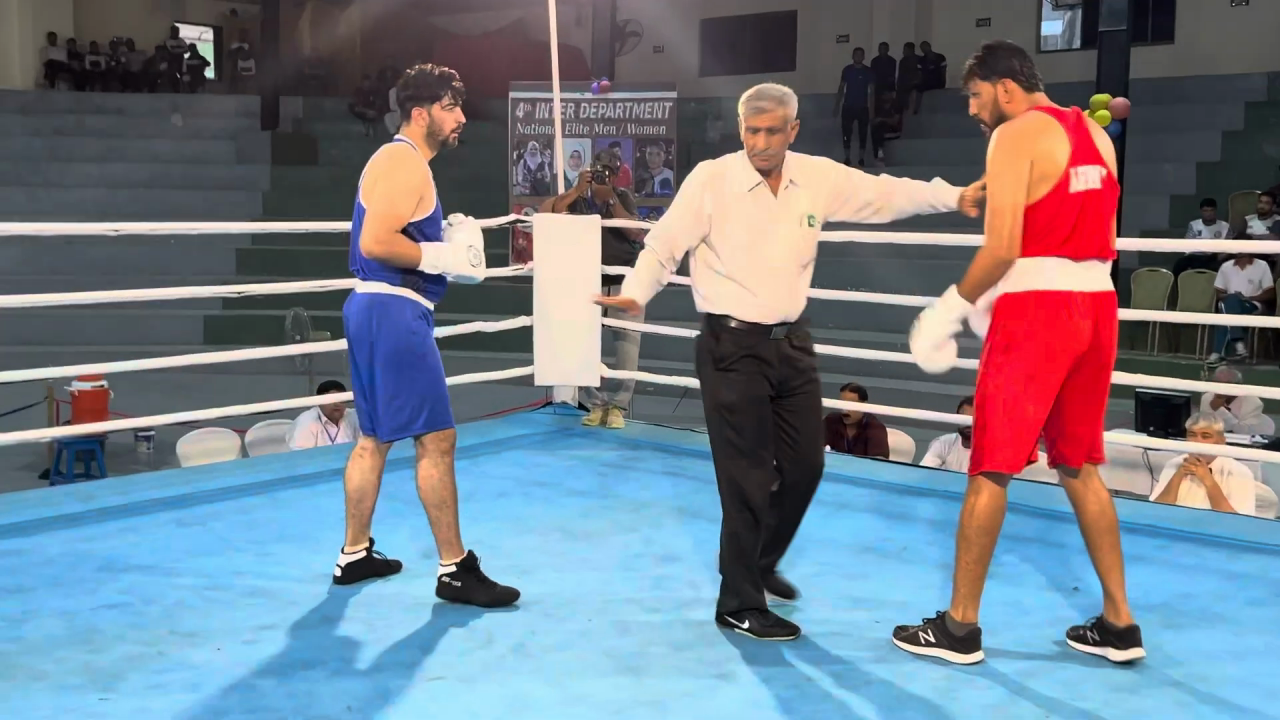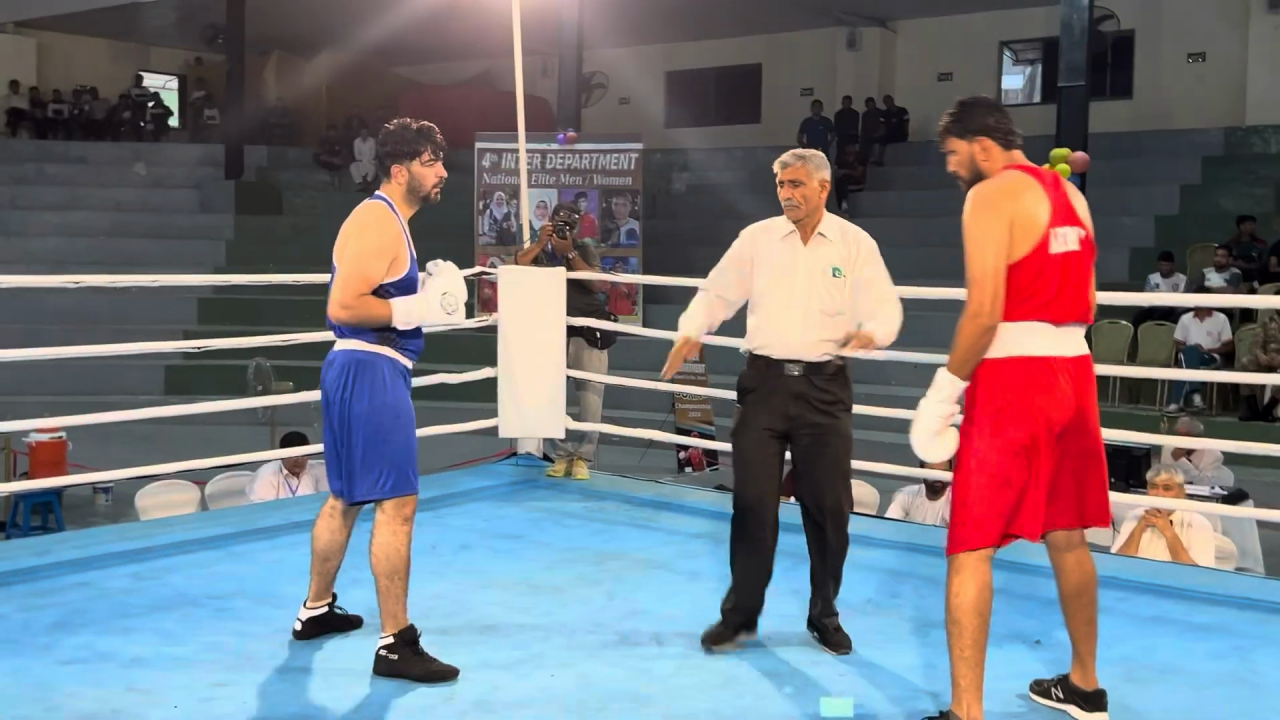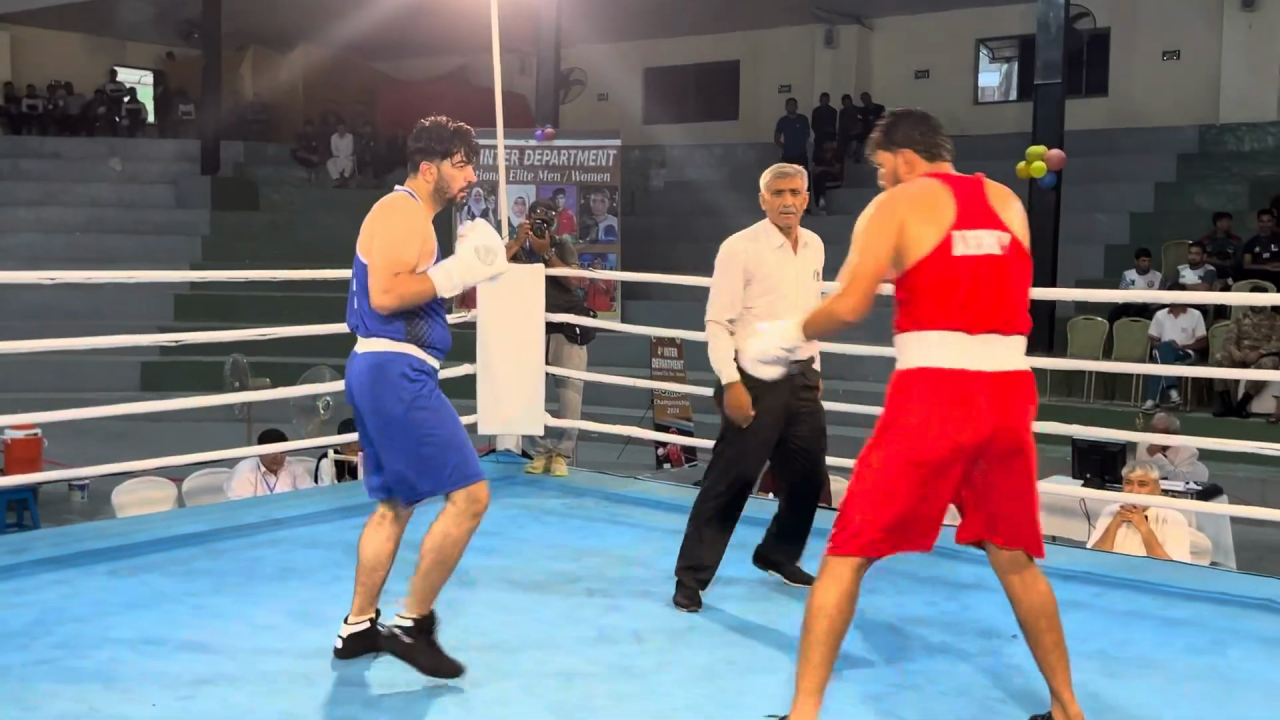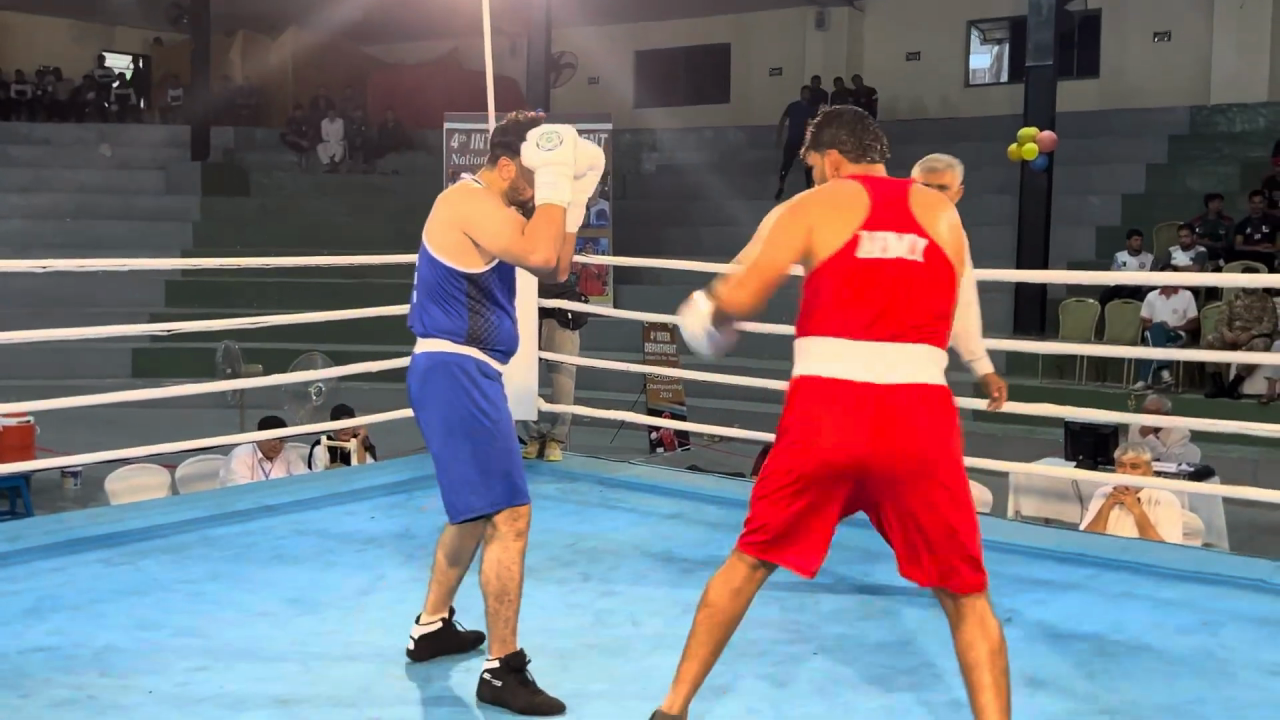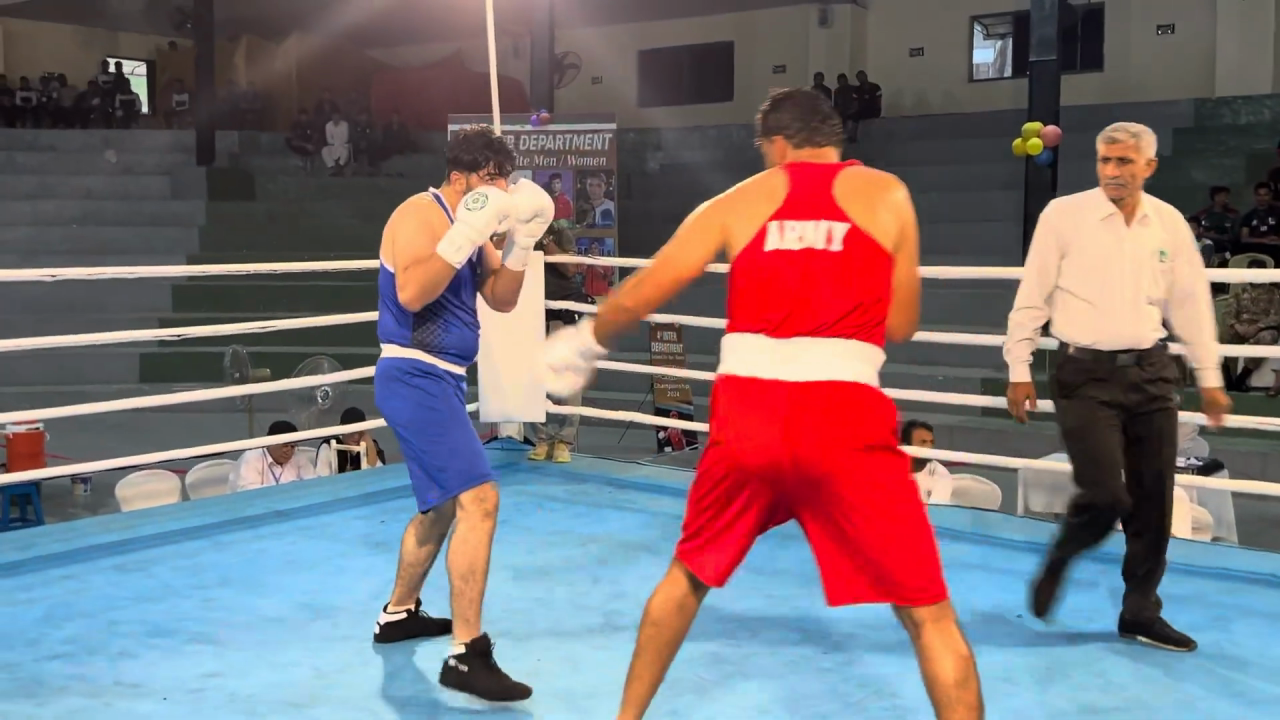
dt=0.7s
person 1, frame 1
left shoulder: (1014, 136)
right shoulder: (1095, 134)
left elbow: (1002, 246)
right elbow: (1103, 237)
left wrist: (950, 305)
left hip: (1035, 312)
right hip: (1095, 308)
left knee: (990, 471)
right knee: (1080, 468)
left ankle: (961, 624)
right ankle: (1118, 623)
person 1, frame 2
left shoulder: (991, 197)
right shoulder: (1070, 195)
left elbow: (984, 313)
right elbow: (1086, 305)
left wrist: (944, 390)
left hip: (1013, 381)
right hip: (1073, 375)
left knee: (971, 549)
right knee: (1067, 536)
person 1, frame 3
left shoulder: (897, 205)
right shoulder: (1006, 201)
left elbow: (846, 308)
left wrist: (788, 335)
left hip: (932, 396)
right hip: (1007, 393)
left knee: (847, 554)
right knee: (1015, 556)
person 1, frame 4
left shoulder: (812, 207)
right shoulder: (940, 208)
left elbow: (733, 300)
left wrist: (708, 316)
left hip: (826, 413)
right hip: (917, 417)
left knee: (750, 560)
right knee: (964, 594)
person 1, frame 5
left shoulder: (738, 201)
right shoulder: (886, 193)
left elbow: (641, 294)
right elbow: (901, 324)
left wrist: (583, 342)
left hip: (747, 416)
right hip: (843, 421)
left knee: (689, 573)
right knee: (929, 613)
person 2, frame 1
left shoulder: (399, 161)
right shoulder: (404, 162)
right elbow: (374, 243)
left wrist: (446, 239)
right wrist: (443, 258)
left hip: (375, 308)
right hip: (392, 311)
left knee: (374, 437)
right knee: (436, 439)
left ankle: (354, 554)
right ankle: (455, 569)
person 2, frame 2
left shoulder: (386, 220)
right shoulder: (378, 222)
right elbow: (343, 308)
left wrist: (424, 293)
right wrist: (415, 310)
left hip: (362, 369)
right hip: (371, 371)
left knee: (347, 496)
right knee: (397, 504)
left ankle: (315, 609)
right ankle: (395, 644)
person 2, frame 3
left shoulder: (408, 214)
right shoulder: (402, 211)
right elbow: (385, 296)
left wrist: (461, 266)
right wrist: (457, 271)
left hip: (385, 373)
right hip: (397, 374)
left knee: (396, 504)
right knee: (469, 494)
left ankle: (358, 627)
right ankle: (413, 623)
person 2, frame 4
left shoulder: (490, 208)
right shoulder: (471, 202)
left elbow: (552, 269)
right elbow: (541, 256)
left wrist: (573, 196)
right wrist: (553, 183)
left hip: (457, 373)
right hip: (455, 374)
left knee: (478, 507)
right knee: (510, 518)
left ankle: (432, 626)
right ankle: (502, 669)
person 2, frame 5
left shoulder: (469, 223)
right shoulder: (419, 215)
left elbow: (501, 300)
right elbow: (411, 295)
left wrist: (521, 240)
right wrist: (465, 235)
left hip: (440, 379)
right hip: (414, 378)
left knee: (441, 504)
right knee: (479, 499)
left ankle: (398, 613)
right ankle: (467, 652)
person 3, frame 1
left shoulder: (818, 177)
right shoulder: (711, 180)
left elbow: (880, 191)
right elbow: (660, 247)
left wrist: (951, 195)
right wrist: (634, 294)
left hip: (790, 341)
right hip: (731, 345)
left knee: (805, 464)
right knee: (748, 475)
left ankle: (762, 563)
right ankle: (739, 604)
person 3, frame 2
left shoulder: (854, 242)
right shoulder: (757, 238)
left elbow: (885, 305)
right elbow: (717, 295)
left wrist: (870, 332)
right wrist: (690, 332)
left hip: (824, 386)
right hip: (765, 383)
left knee: (828, 508)
right knee: (752, 501)
left ankle: (824, 614)
right ankle: (741, 612)
person 3, frame 3
left shoulder: (815, 246)
right shoulder: (739, 247)
right elbow: (717, 322)
right wrist: (731, 382)
left hip: (802, 379)
right hip: (756, 382)
left knee: (810, 481)
right knee: (728, 484)
left ankle: (777, 555)
right ankle: (691, 578)
person 3, frame 4
left shoulder: (954, 239)
right shoulder: (890, 235)
left elbow: (965, 308)
right elbow: (859, 304)
left wrist: (984, 368)
left hip: (927, 368)
right hip: (894, 365)
right knee: (927, 468)
right ankle: (944, 559)
person 3, frame 5
left shoulder: (1170, 223)
right shoulder: (1063, 214)
left elbow: (1192, 304)
right elbow: (1031, 300)
left wrist: (1209, 378)
right wrist: (1019, 370)
left hip: (1150, 371)
right hip: (1085, 374)
left knee: (1154, 501)
right knee: (1106, 497)
left ankle: (1140, 611)
right ankle: (1058, 560)
person 4, frame 1
left shoulder: (623, 198)
right shoulder: (579, 198)
left elbow: (637, 234)
right elbow: (546, 212)
left wrist: (610, 200)
right wrist: (577, 191)
left hip: (624, 281)
left knee: (627, 344)
left ankle: (617, 405)
right ankle: (596, 404)
person 4, frame 2
left shoulder: (584, 249)
right shoulder: (539, 250)
left elbow: (597, 284)
left wrist: (570, 254)
right wrist: (540, 244)
left hip: (588, 333)
left knee: (590, 396)
left ankle: (582, 457)
right ankle: (561, 455)
person 4, frame 3
left shoulder: (563, 246)
right shoulder: (517, 247)
left elbow: (573, 281)
left wrist: (547, 252)
right wrist: (518, 241)
left hip: (566, 329)
left knee: (570, 392)
left ankle: (561, 454)
right ankle: (541, 452)
person 4, frame 4
left shoulder: (554, 242)
right shoulder: (519, 243)
left elbow: (565, 267)
left wrist: (544, 245)
left hip: (560, 312)
right hip: (527, 313)
left knee: (563, 372)
right knee: (524, 374)
left ankle: (555, 438)
right ankle: (534, 436)
person 4, frame 5
left shoulder: (560, 233)
left elbow: (570, 268)
left wrist: (545, 240)
left hip: (566, 317)
left ankle: (563, 441)
right ankle: (542, 440)
